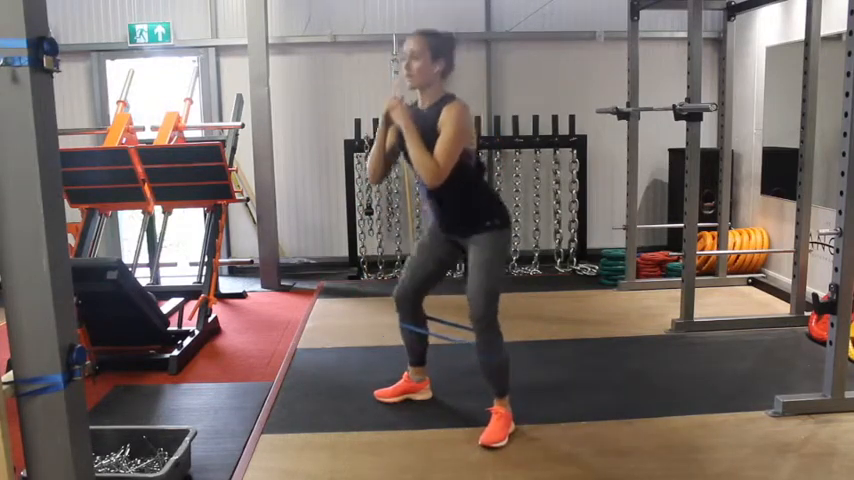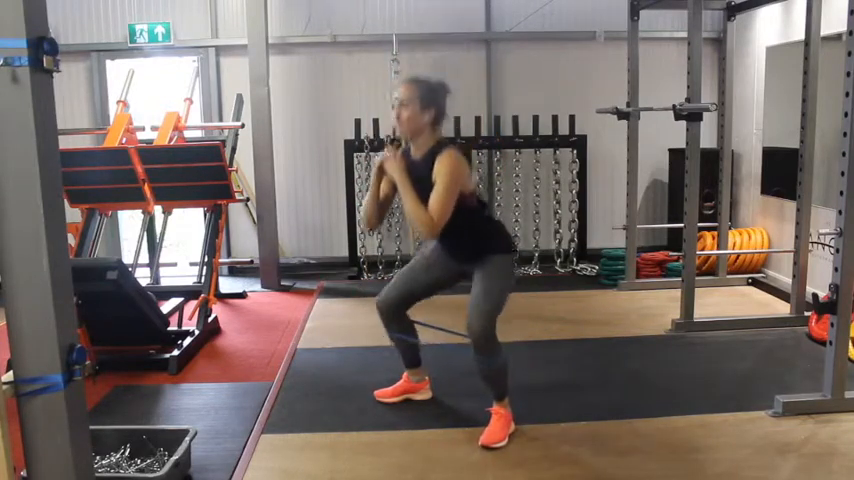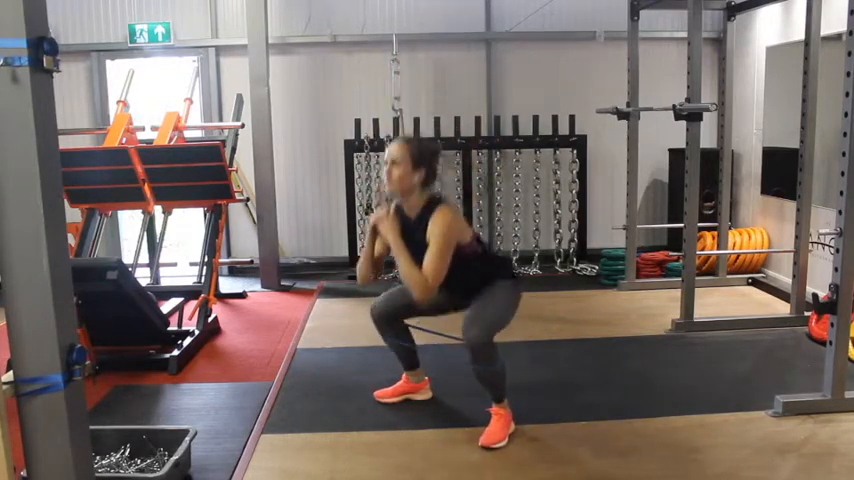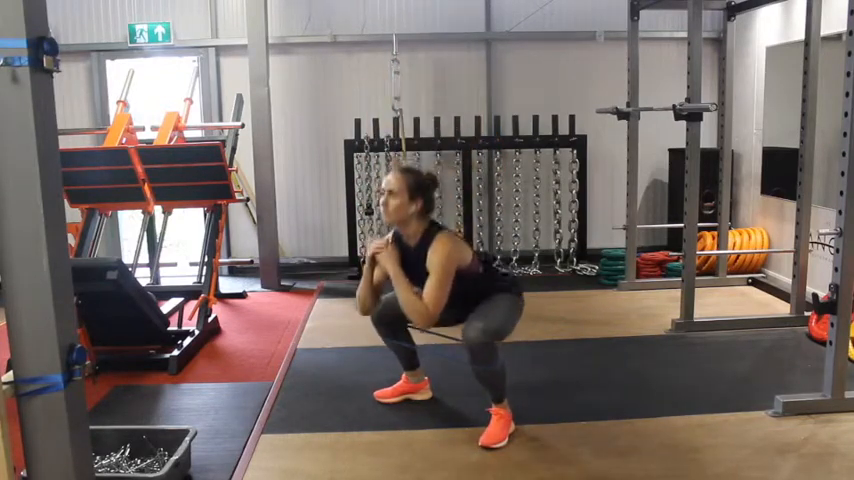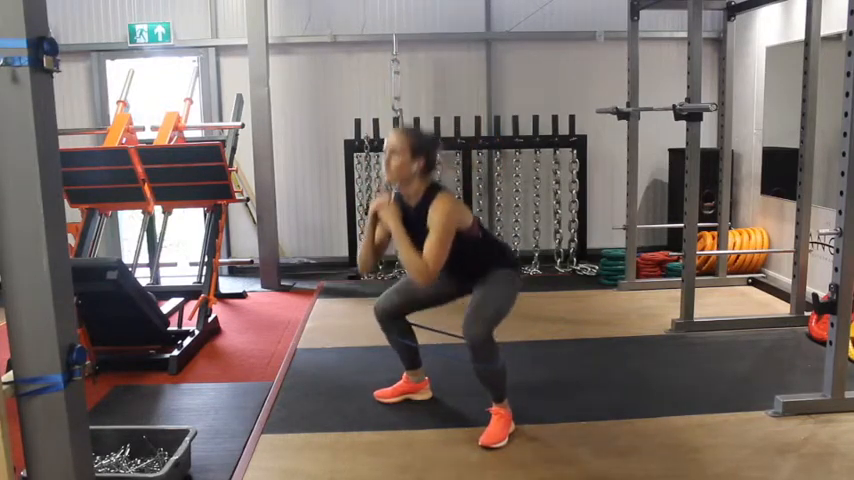
dt=0.2s
person 1, frame 1
left shoulder: (453, 113)
right shoulder: (408, 113)
left elbow: (432, 177)
right elbow: (374, 176)
left wrist: (406, 127)
right wrist: (386, 127)
left hip: (486, 227)
right hip: (445, 226)
left knee: (481, 314)
right knee: (405, 295)
left ankle: (502, 409)
right ankle: (417, 380)
person 1, frame 2
left shoulder: (448, 161)
right shoulder: (400, 159)
left elbow: (429, 228)
right elbow: (369, 224)
left wrist: (400, 180)
right wrist: (379, 178)
left hip: (492, 254)
right hip: (451, 251)
left knee: (479, 327)
right knee: (388, 303)
left ankle: (502, 410)
right ankle: (416, 381)
person 1, frame 3
left shoulder: (442, 219)
right shoulder: (395, 214)
left elbow: (424, 292)
right elbow: (365, 280)
left wrist: (394, 240)
right wrist: (372, 236)
left hip: (497, 284)
right hip: (455, 285)
left knee: (476, 335)
right knee: (382, 312)
left ankle: (501, 411)
right ankle: (415, 380)
person 1, frame 4
left shoulder: (442, 245)
right shoulder: (395, 240)
left elbow: (425, 319)
right elbow: (364, 307)
left wrist: (392, 268)
right wrist: (370, 262)
left hip: (499, 297)
right hip: (457, 300)
left knee: (476, 336)
right knee: (382, 314)
left ankle: (502, 412)
right ankle: (415, 380)
person 1, frame 5
left shoulder: (442, 204)
right shoulder: (395, 199)
left elbow: (424, 277)
right elbow: (366, 265)
left wrist: (394, 221)
right wrist: (373, 221)
left hip: (496, 270)
right hip: (456, 270)
left knee: (475, 332)
right knee: (386, 309)
left ankle: (502, 410)
right ankle: (415, 380)
